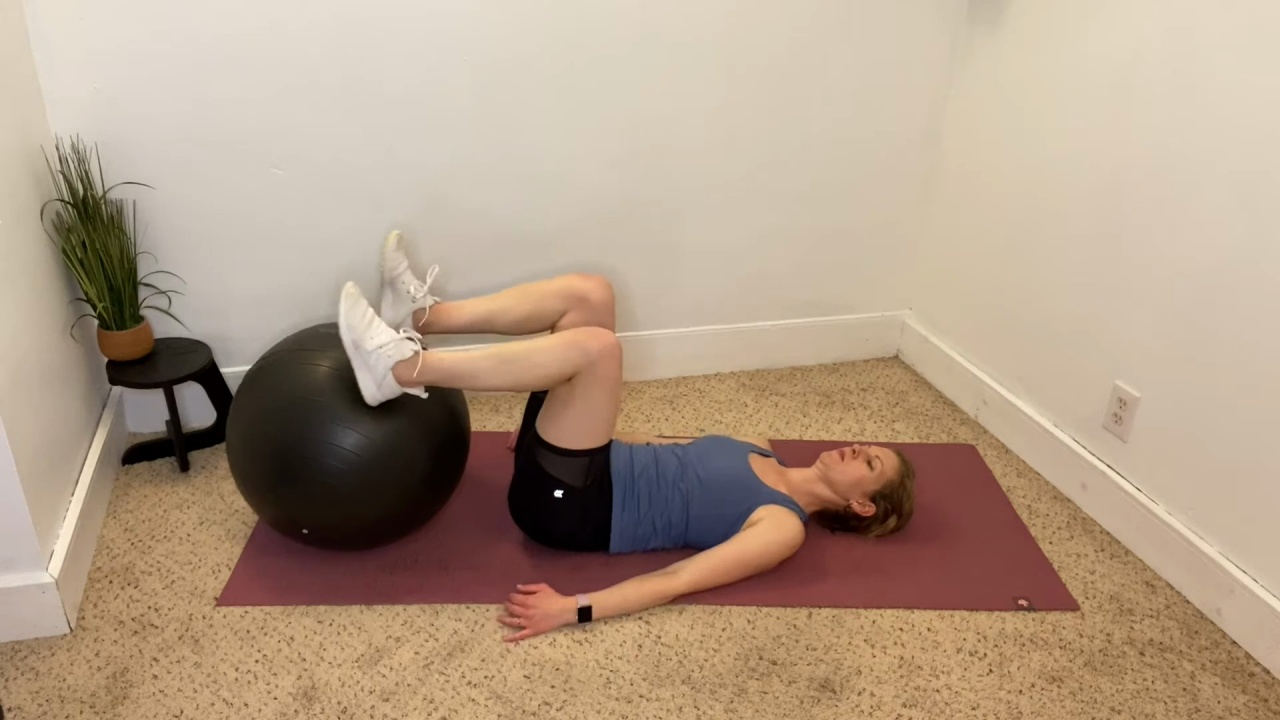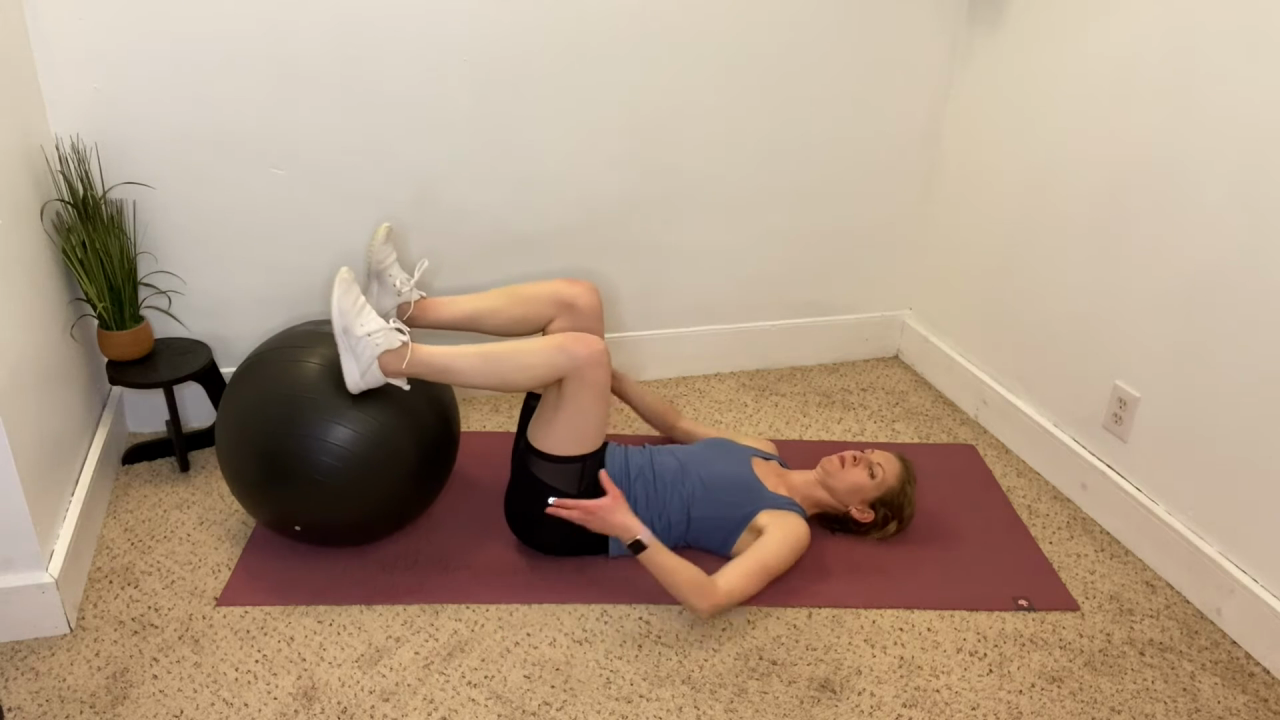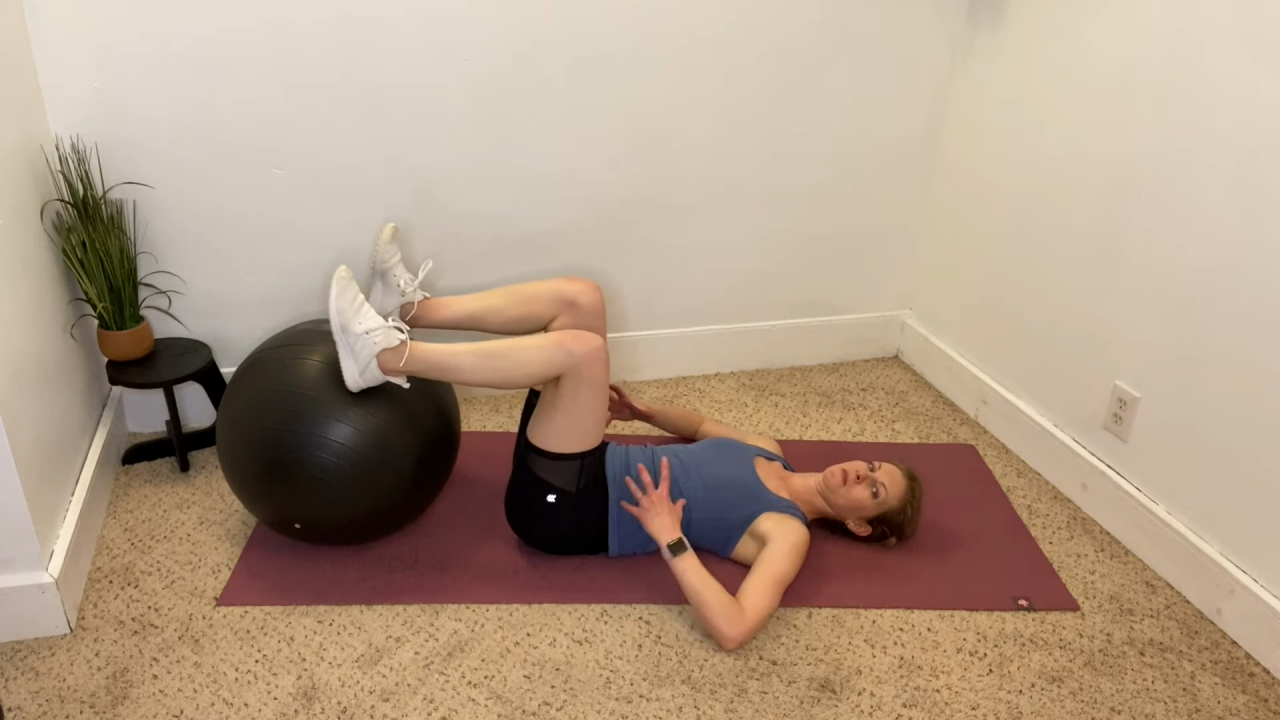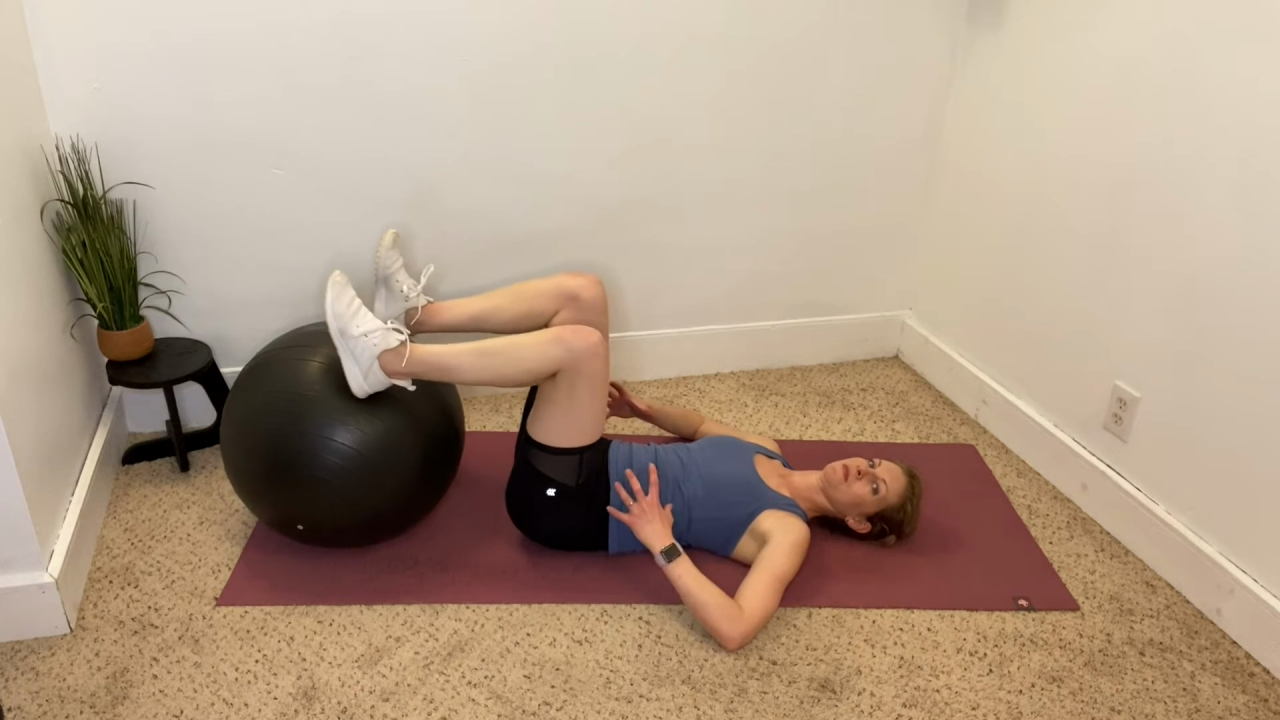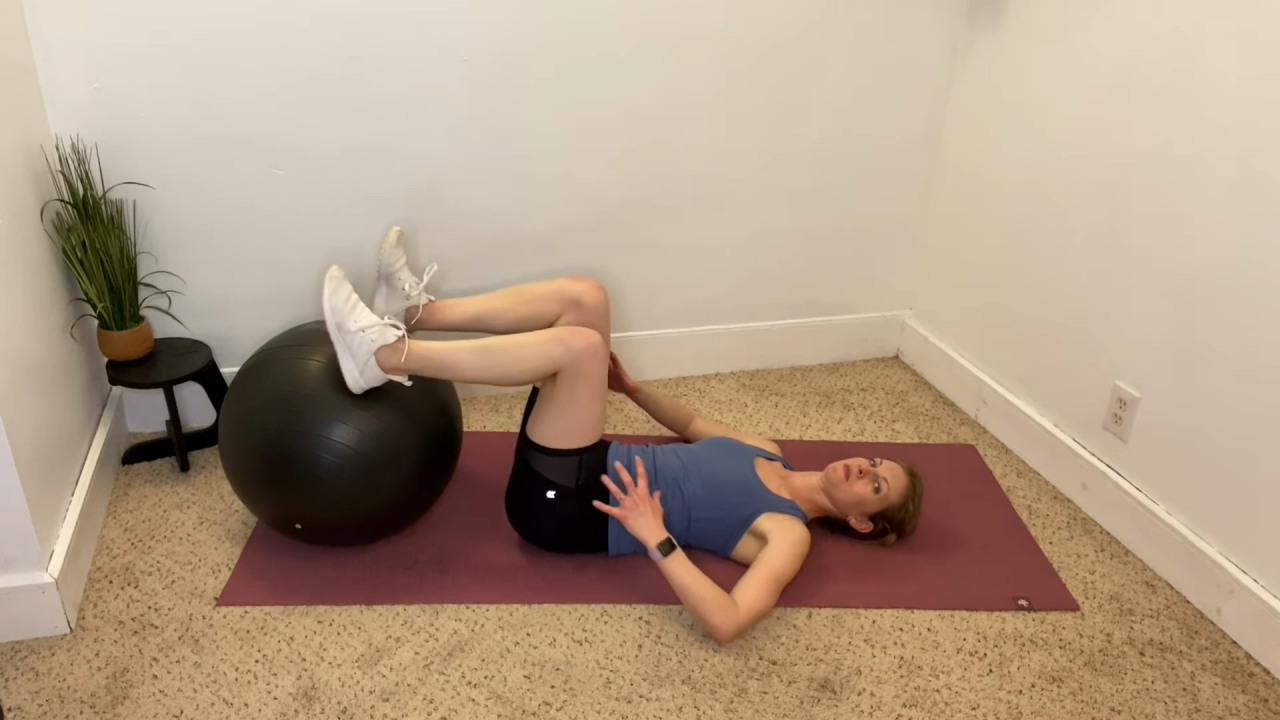
dt=0.5s
person 1, frame 1
left shoulder: (784, 527)
right shoulder: (760, 451)
left elbow: (681, 580)
left wrist: (574, 609)
right wrist: (555, 430)
left hip: (568, 506)
right hip: (596, 469)
left knee: (595, 346)
right knee: (589, 292)
left ankle: (402, 368)
right ankle: (419, 315)
person 1, frame 2
left shoulder: (790, 529)
right shoulder: (761, 450)
left elbow: (708, 597)
right elbow: (682, 426)
left wrist: (632, 532)
right wrist: (614, 381)
left hip: (561, 502)
right hip: (597, 474)
left knee: (581, 352)
right knee: (576, 300)
left ankle: (389, 359)
right ankle: (406, 307)
person 1, frame 3
left shoulder: (789, 534)
right shoulder: (768, 452)
left elbow: (733, 629)
right elbow: (701, 426)
left wrist: (670, 540)
right wrist: (641, 410)
left hip: (566, 509)
right hip: (592, 467)
left knee: (581, 349)
right knee: (578, 298)
left ankle: (387, 357)
right ankle: (409, 307)
person 1, frame 4
left shoulder: (789, 531)
right shoulder: (766, 448)
left elbow: (734, 628)
right elbow: (699, 426)
left wrist: (663, 544)
right wrist: (643, 408)
left hip: (569, 504)
right hip: (596, 465)
left knee: (578, 343)
right knee: (580, 291)
left ankle: (387, 360)
right ankle: (413, 313)
person 1, frame 5
left shoulder: (789, 534)
right shoulder: (767, 452)
left elbow: (727, 620)
right elbow: (692, 425)
left wrist: (657, 537)
right wrist: (629, 387)
left hip: (566, 506)
right hip: (600, 473)
left knee: (579, 344)
right knee: (584, 297)
left ankle: (385, 356)
right ankle: (415, 310)
